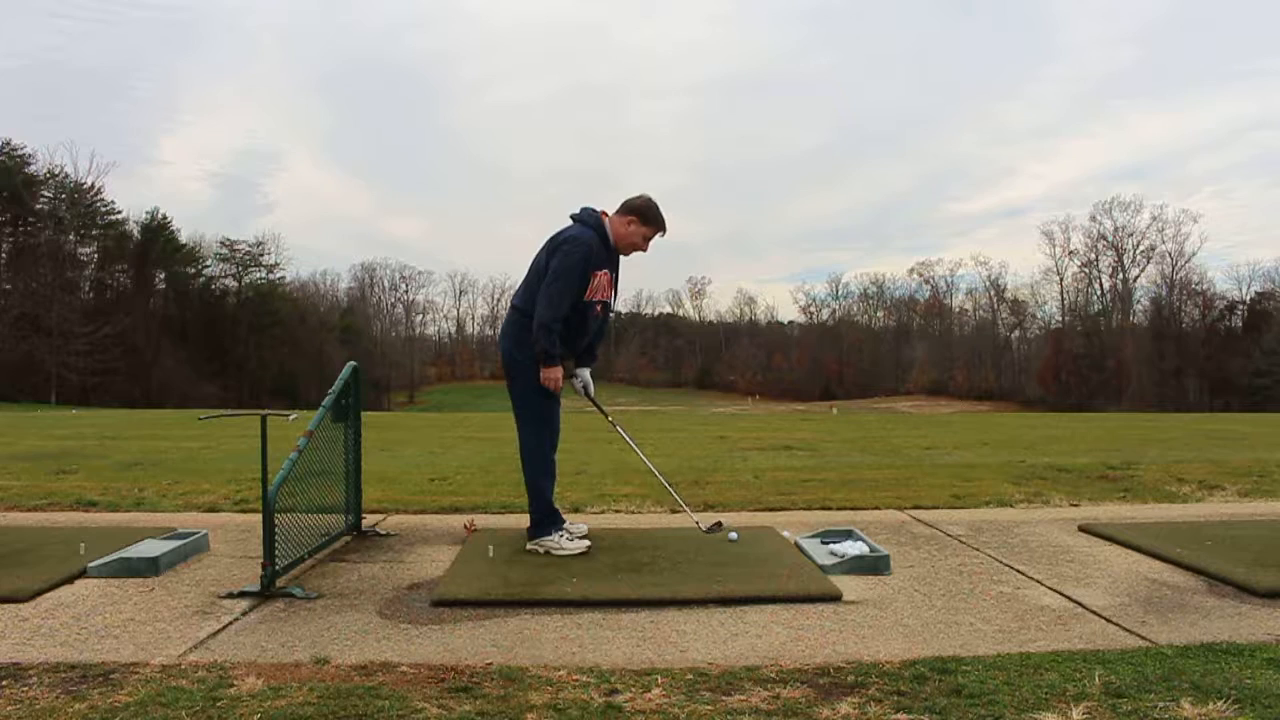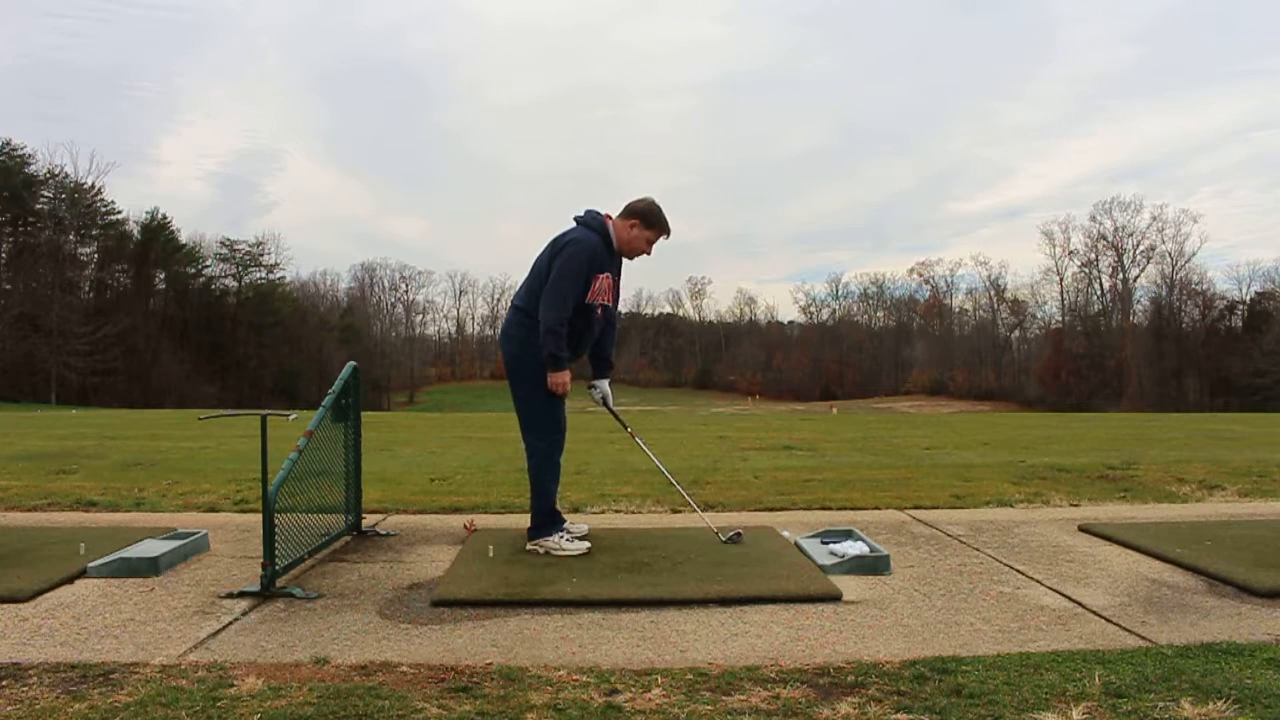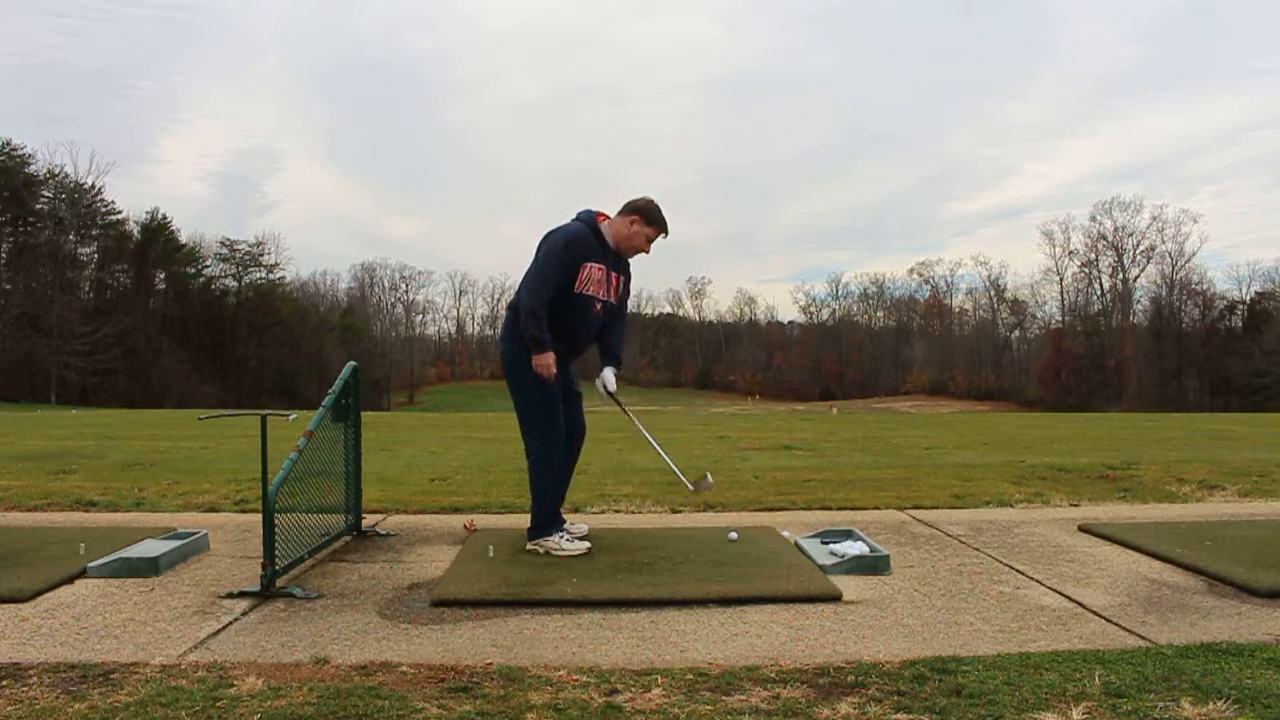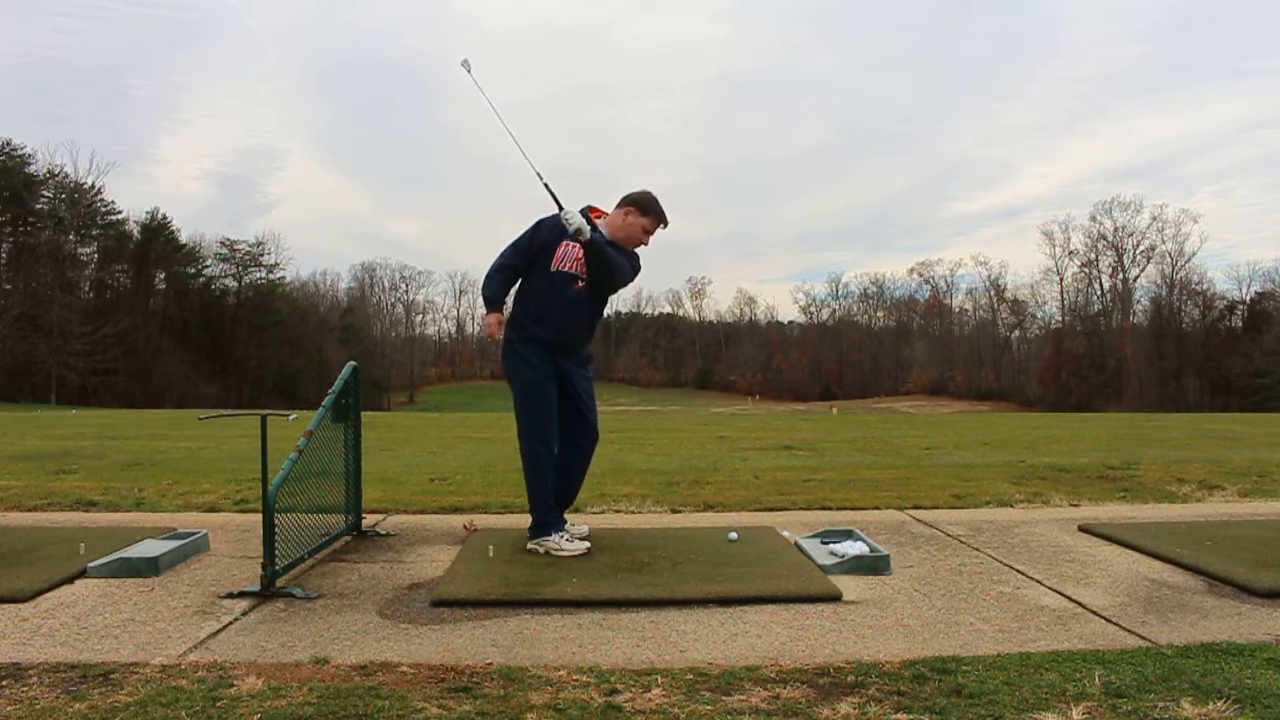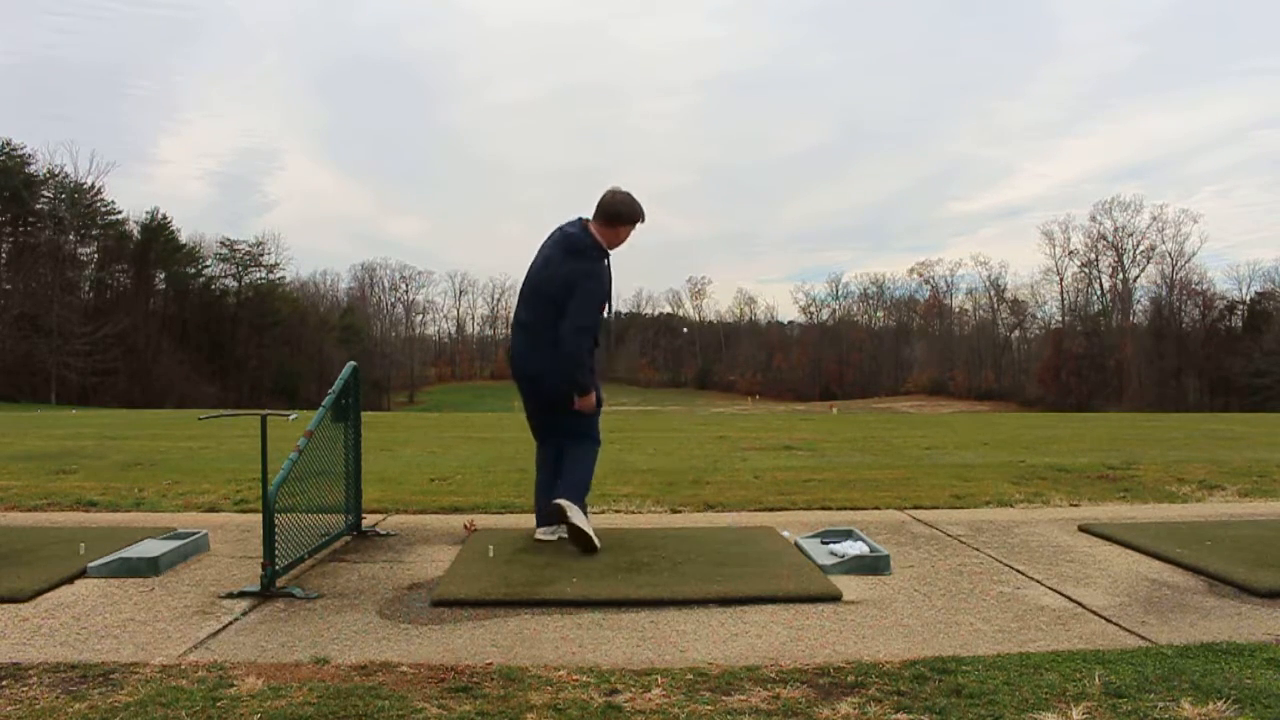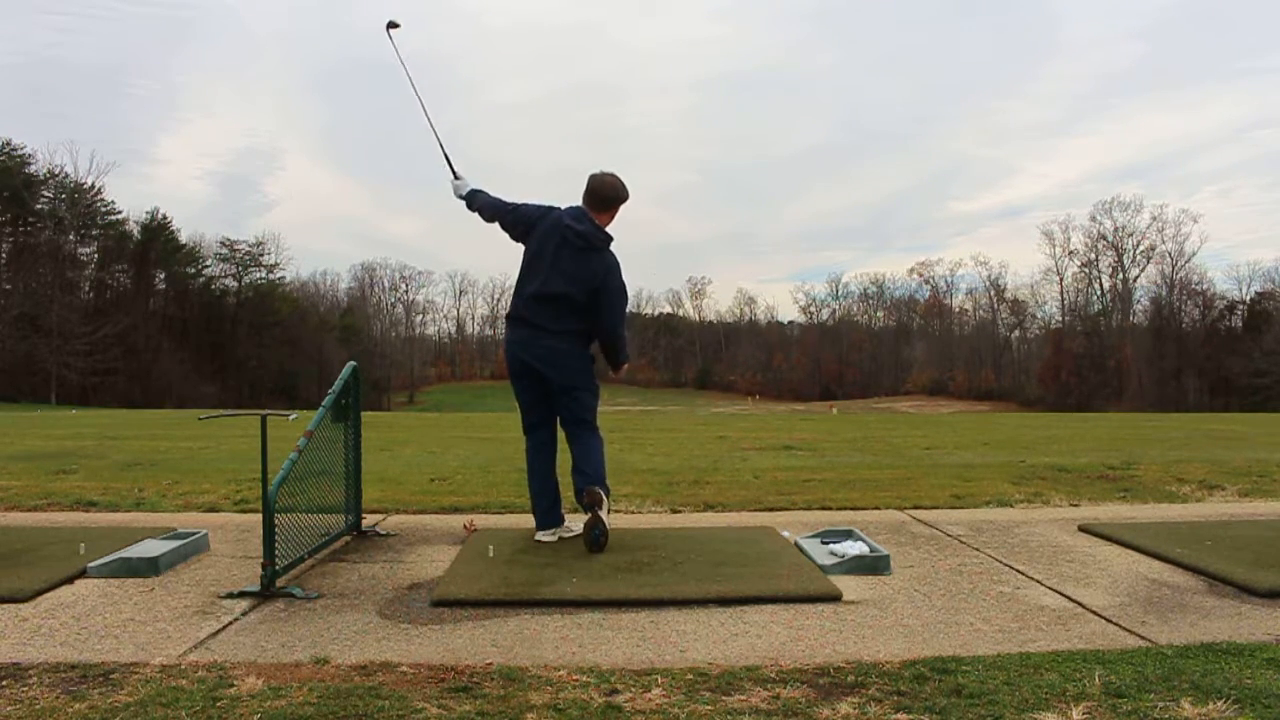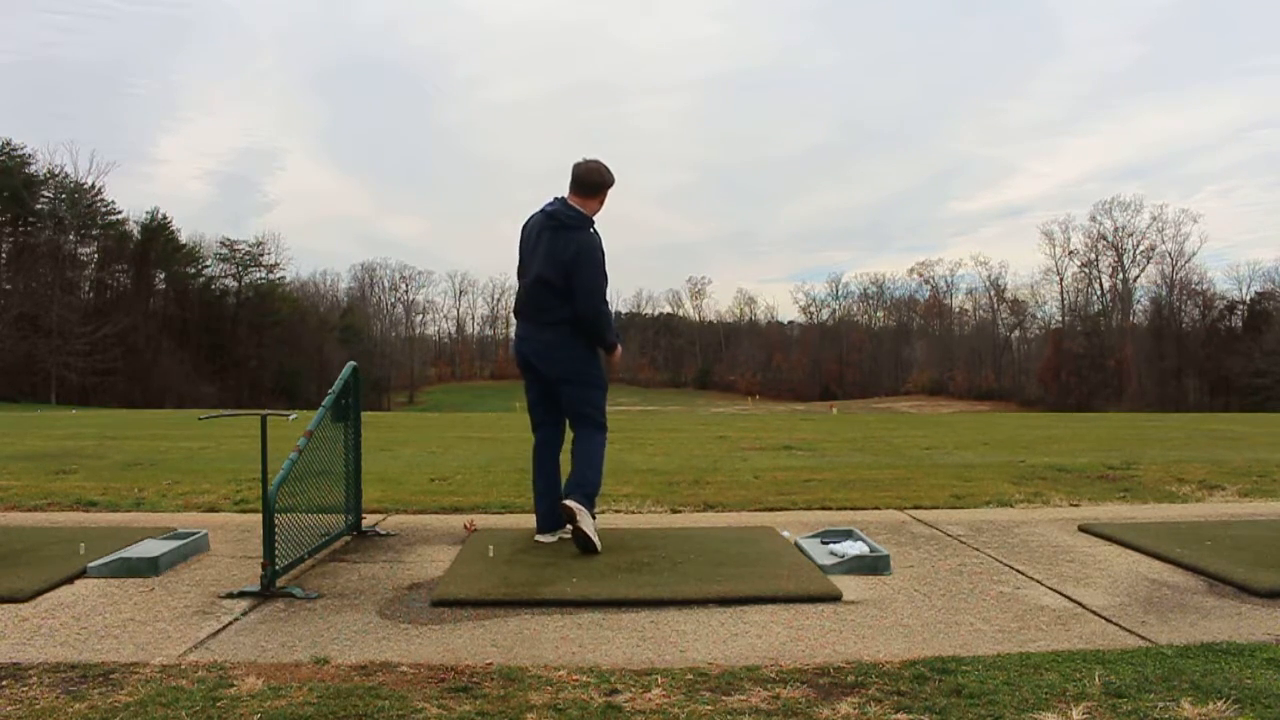
dt=0.7s
person 1, frame 1
left shoulder: (607, 253)
right shoulder: (580, 243)
left elbow: (597, 314)
right elbow: (549, 303)
left wrist: (583, 364)
right wrist: (550, 360)
left hip: (546, 351)
right hip: (529, 347)
left knee: (546, 435)
right knee: (539, 436)
left ankle: (548, 520)
right ankle: (542, 530)
person 1, frame 2
left shoulder: (610, 258)
right shoulder: (582, 246)
left elbow: (605, 320)
right elbow: (553, 307)
left wrist: (601, 374)
right wrist: (557, 364)
left hip: (546, 350)
right hip: (528, 345)
left knee: (553, 435)
right knee: (545, 436)
left ankle: (549, 519)
right ankle: (542, 530)
person 1, frame 3
left shoulder: (619, 265)
right shoulder: (571, 239)
left elbow: (616, 317)
right elbow: (535, 292)
left wrist: (610, 365)
right wrist: (540, 347)
left hip: (559, 355)
right hip: (529, 350)
left knee: (571, 433)
right knee: (546, 436)
left ankle: (550, 516)
right ankle: (543, 530)
person 1, frame 4
left shoulder: (626, 259)
right shoulder: (555, 228)
left elbow: (610, 276)
right elbow: (508, 262)
left wrist: (588, 238)
right wrist: (494, 307)
left hip: (573, 356)
right hip: (528, 348)
left knee: (583, 434)
right knee: (541, 436)
left ankle: (553, 516)
right ankle: (543, 529)
person 1, frame 5
left shoulder: (569, 238)
right shoulder: (591, 271)
right elbow: (577, 333)
right wrist: (584, 386)
left hip: (525, 354)
right hip: (554, 361)
left knee: (549, 437)
right knee: (582, 437)
left ankle: (548, 518)
right ankle: (569, 501)
person 1, frame 6
left shoulder: (544, 221)
right shoulder: (604, 262)
left elbow: (499, 210)
right elbow: (610, 324)
left wrist: (469, 193)
right wrist: (619, 361)
left hip: (521, 343)
right hip: (566, 353)
left knee: (538, 433)
right knee: (583, 429)
left ankle: (547, 521)
right ankle: (593, 491)
person 1, frame 7
left shoulder: (536, 222)
right shoulder: (584, 241)
right elbow: (592, 306)
right wrist: (611, 344)
left hip: (528, 340)
right hip: (568, 346)
left knee: (546, 431)
right knee: (590, 427)
left ankle: (548, 521)
right ankle: (579, 500)
